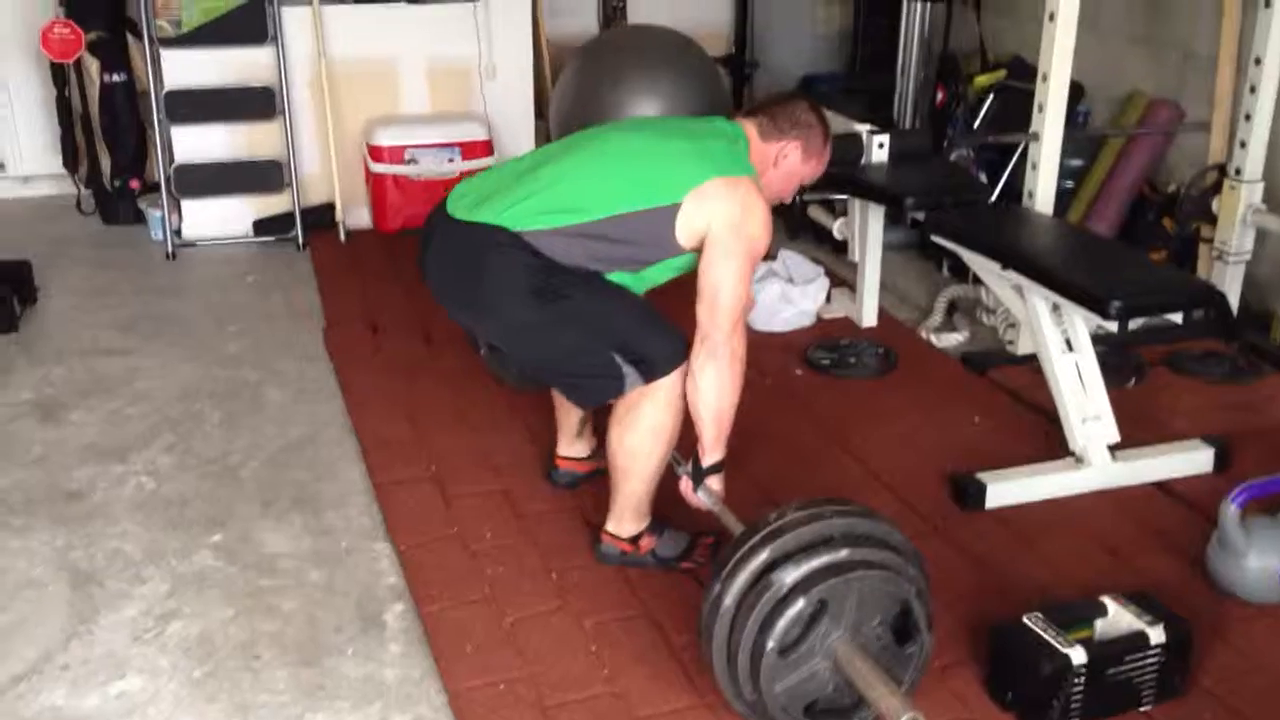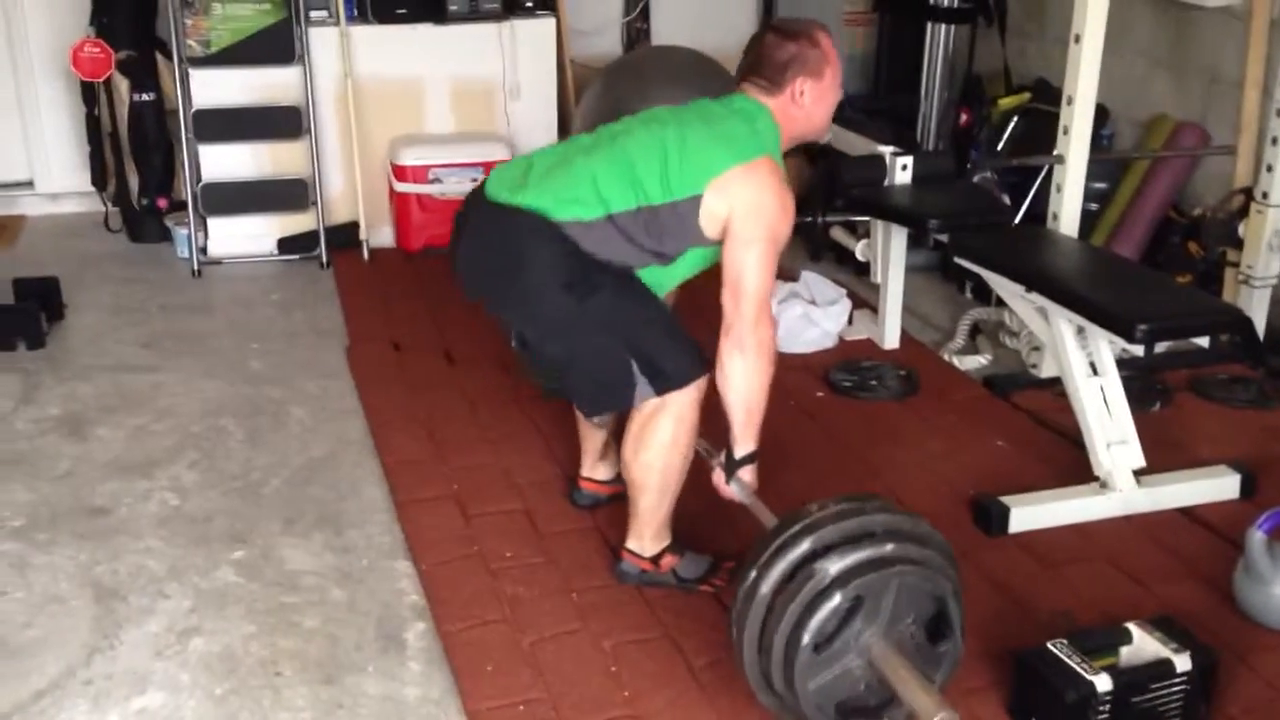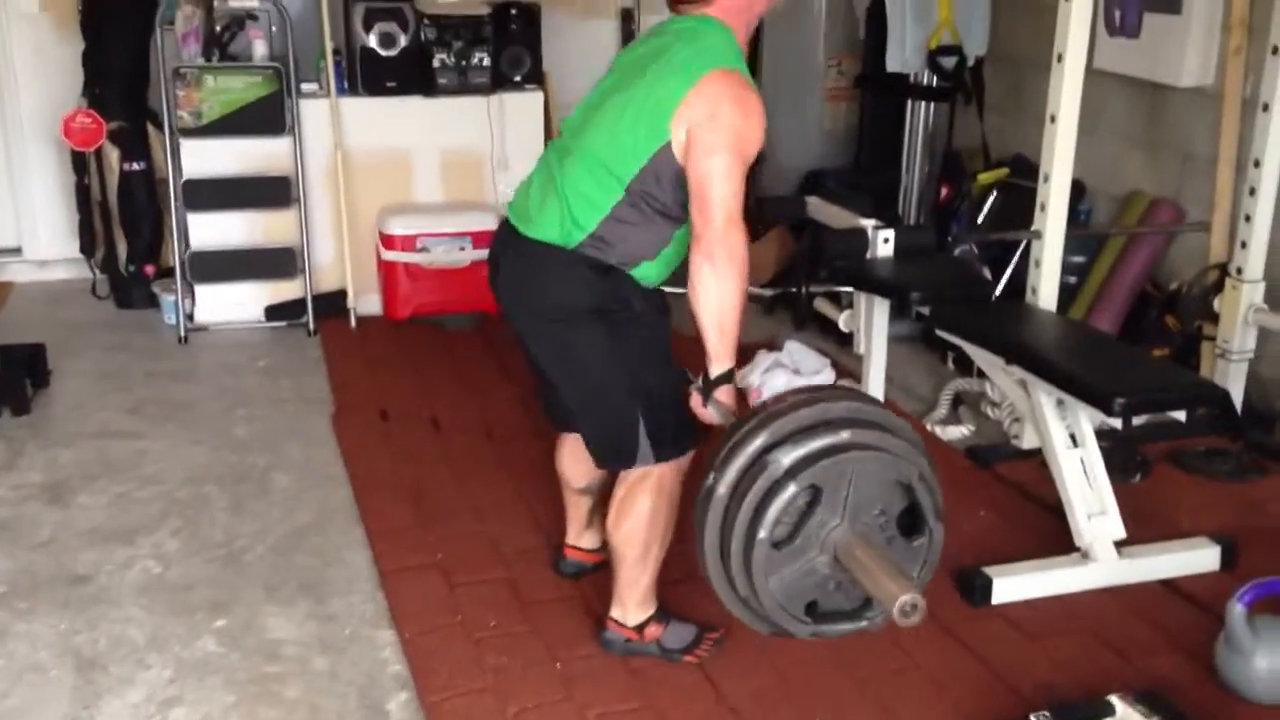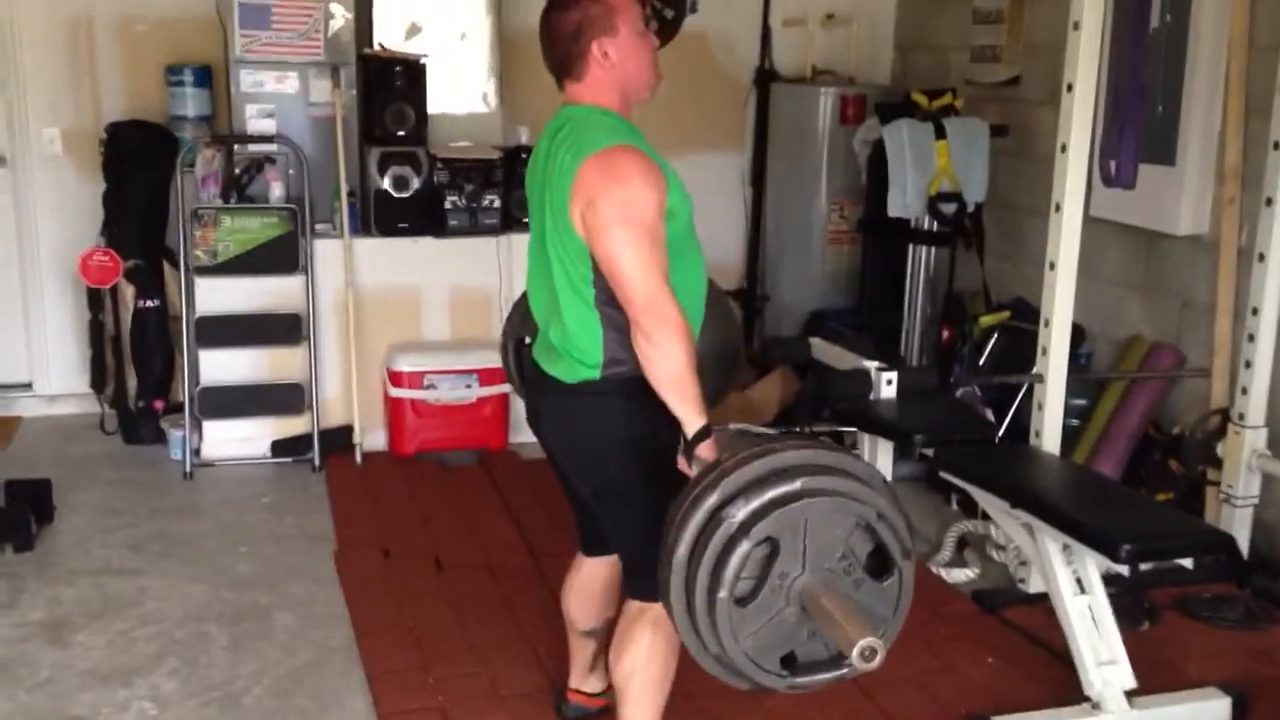
dt=1s
person 1, frame 1
left shoulder: (690, 138)
right shoulder: (740, 203)
right elbow: (718, 343)
right wrist: (711, 463)
left hip: (456, 228)
right hip: (491, 262)
left knee: (587, 329)
right knee: (661, 366)
left ankle: (575, 453)
right ankle: (628, 533)
person 1, frame 2
left shoulder: (710, 120)
right shoulder: (761, 185)
right elbow: (746, 329)
left wrist: (644, 328)
right wrist: (743, 454)
left hip: (492, 220)
right hip: (527, 249)
left knee: (614, 345)
right knee: (674, 382)
left ankle: (598, 475)
right ankle: (648, 553)
person 1, frame 3
right shoulder: (727, 92)
right elbow: (717, 241)
right wrist: (720, 373)
left hip: (526, 252)
right hip: (575, 280)
left knee: (590, 413)
right knee: (660, 448)
left ankle: (582, 541)
right ankle: (633, 620)
person 1, frame 4
left shoulder: (561, 139)
right shoulder: (618, 164)
right elbow: (651, 313)
right wrist: (698, 430)
left hip: (563, 387)
right hip: (615, 406)
left knee: (602, 548)
right knee: (663, 589)
